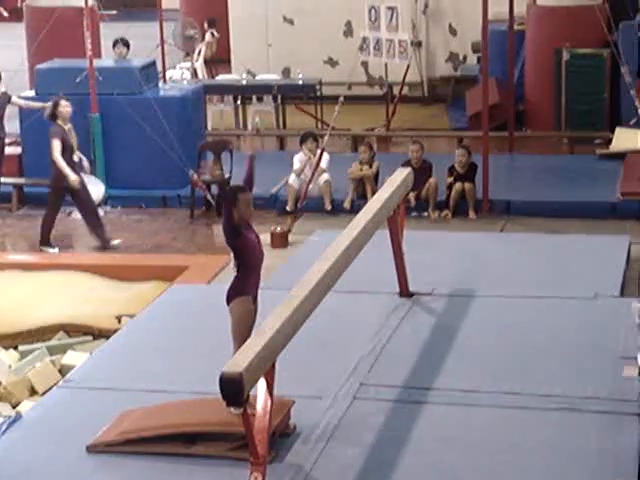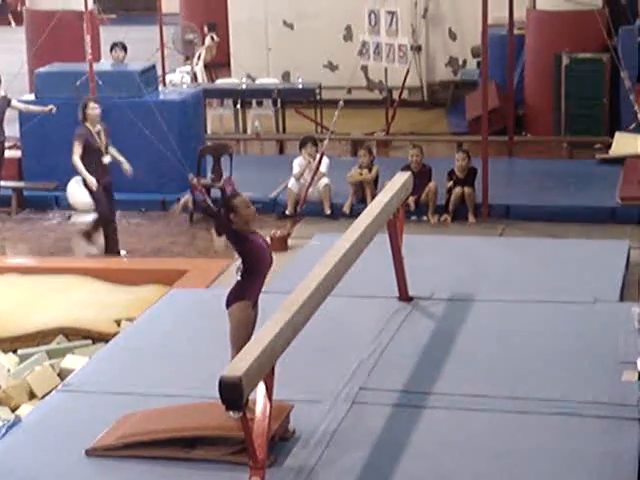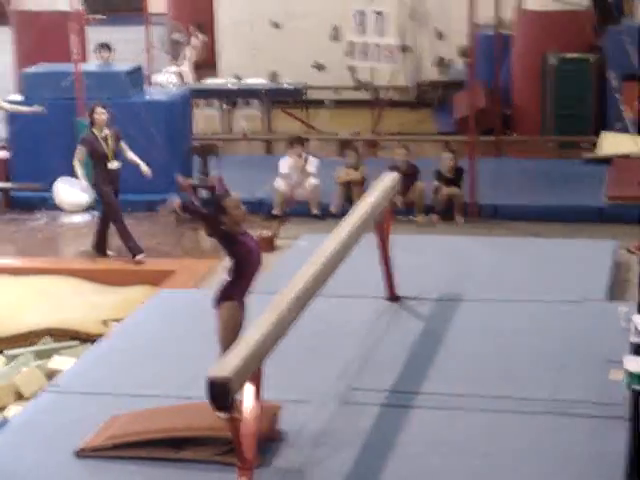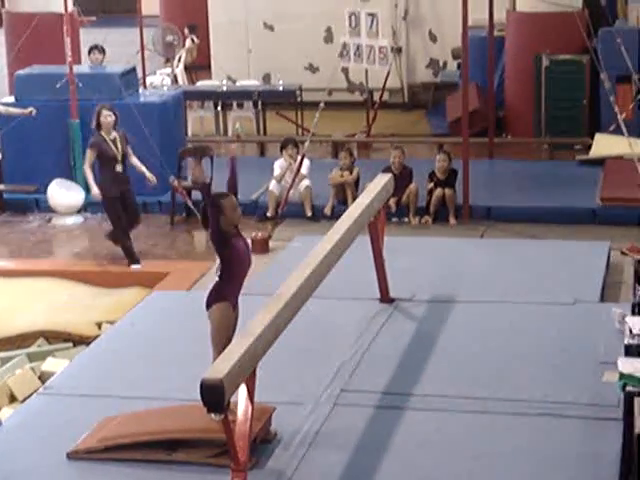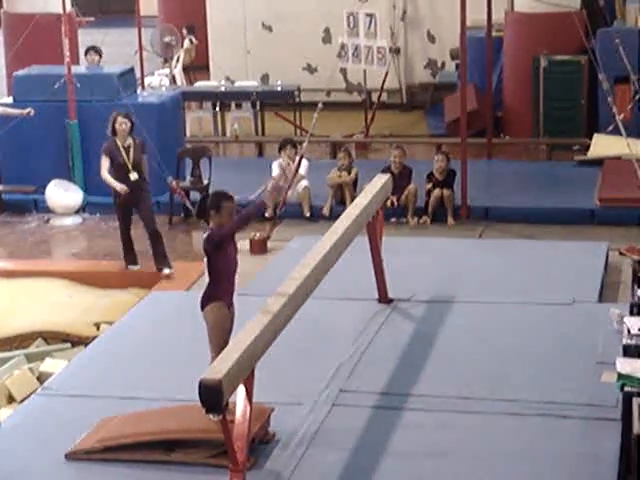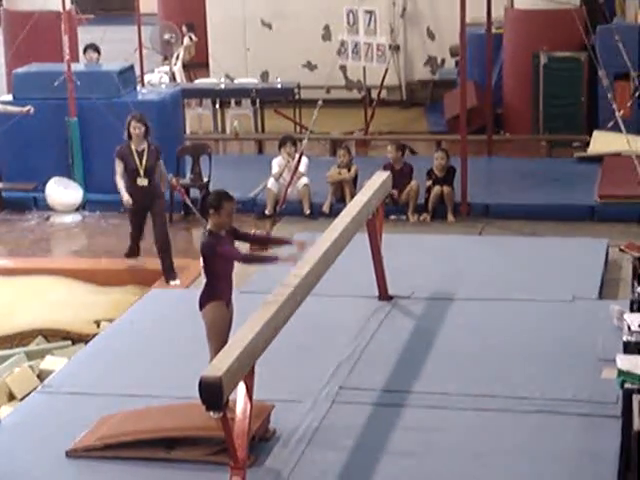
dt=0.2s
person 1, frame 1
left shoulder: (246, 226)
right shoulder: (233, 232)
left elbow: (248, 183)
right elbow: (226, 210)
left wrist: (251, 157)
left hip: (250, 293)
right hip: (240, 294)
left knee: (245, 347)
right knee: (240, 349)
person 1, frame 2
left shoulder: (250, 230)
right shoulder: (238, 237)
left elbow: (233, 196)
right elbow: (217, 215)
left wrist: (228, 186)
left hip: (249, 298)
right hip: (241, 300)
right knee: (238, 355)
person 1, frame 3
left shoulder: (239, 230)
right shoulder: (226, 235)
left elbow: (223, 197)
right elbow: (205, 215)
right wrist: (181, 204)
left hip: (237, 297)
right hip: (229, 298)
left knee: (231, 351)
right knee: (227, 354)
person 1, frame 4
left shoulder: (234, 230)
right shoulder: (220, 234)
left elbow: (232, 194)
right elbow: (213, 209)
right wrist: (202, 185)
left hip: (230, 299)
right hip: (221, 299)
left knee: (225, 353)
right knee: (220, 355)
person 1, frame 5
left shoulder: (227, 230)
right shoulder: (212, 238)
right elbow: (240, 223)
right wrist: (265, 200)
left hip: (226, 300)
right hip: (215, 302)
left knee: (222, 355)
right knee: (217, 357)
person 1, frame 6
left shoulder: (227, 232)
right shoulder: (210, 242)
left elbow: (256, 239)
right elbow: (241, 257)
left wrist: (290, 242)
right wrist: (278, 257)
left hip: (225, 298)
right hip: (213, 301)
left knee: (222, 352)
right knee: (217, 355)
person 2, frame 1
left shoulder: (70, 128)
right shoulder: (56, 130)
right elbow: (56, 155)
left wrist: (83, 160)
right wrist: (69, 174)
left hip: (76, 175)
right hip: (61, 177)
left knee: (89, 207)
right knee: (53, 210)
left ankle: (104, 241)
right ankle: (44, 243)
person 2, frame 2
left shoulder: (103, 129)
right shoulder: (82, 132)
right elbow: (76, 158)
left wrist: (123, 161)
right wrist: (87, 176)
left hip: (105, 177)
right hip: (93, 178)
left knee: (110, 212)
right knee: (105, 213)
left ankle: (112, 248)
right ankle: (88, 234)
person 2, frame 3
left shoulder: (114, 133)
right shoulder: (88, 138)
left elbow: (126, 152)
right elbow: (77, 161)
left wrist: (141, 164)
right wrist: (82, 180)
left hip: (115, 181)
right hip: (102, 183)
left knee: (108, 215)
right knee: (117, 218)
left ankle: (99, 248)
right ankle: (136, 252)
person 2, frame 4
left shoulder: (122, 136)
right shoulder: (96, 141)
left elbow: (131, 158)
right elbow: (87, 166)
left wrist: (146, 172)
right wrist: (93, 187)
left hip: (125, 184)
right hip: (109, 189)
left knee: (134, 218)
right knee: (120, 224)
left ankle: (113, 236)
right ankle: (132, 259)
person 2, frame 5
left shoulder: (139, 144)
right shoulder: (109, 147)
right elbow: (103, 172)
left wrist: (146, 184)
right wrist: (115, 184)
left hip: (141, 192)
right hip: (122, 194)
left knee: (152, 228)
right knee: (125, 230)
left ankle: (163, 265)
right ankle: (130, 261)
person 2, frame 6
left shoulder: (154, 150)
right shoulder: (123, 151)
left elbow: (162, 173)
right elbow: (119, 177)
left wrist: (164, 191)
right wrist: (124, 194)
left hip: (155, 198)
right hip: (135, 199)
left knee: (162, 236)
right knee: (137, 232)
left ankle: (170, 275)
right ankle: (132, 252)
